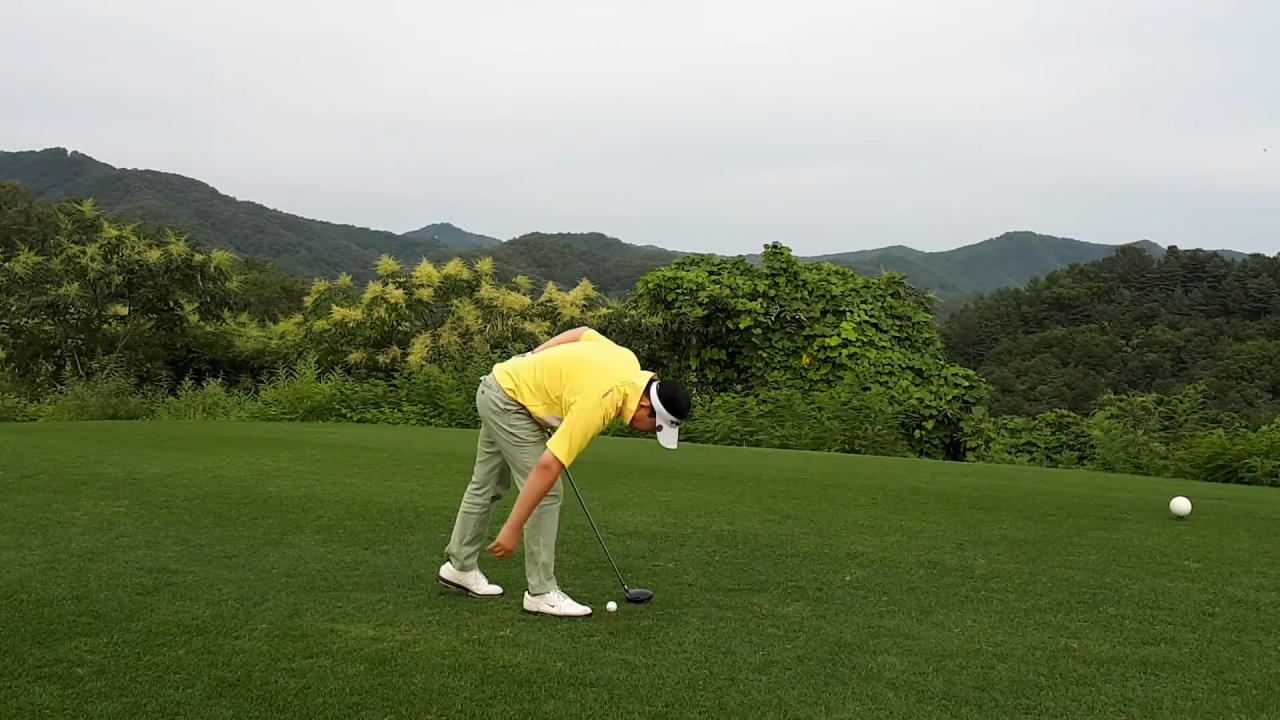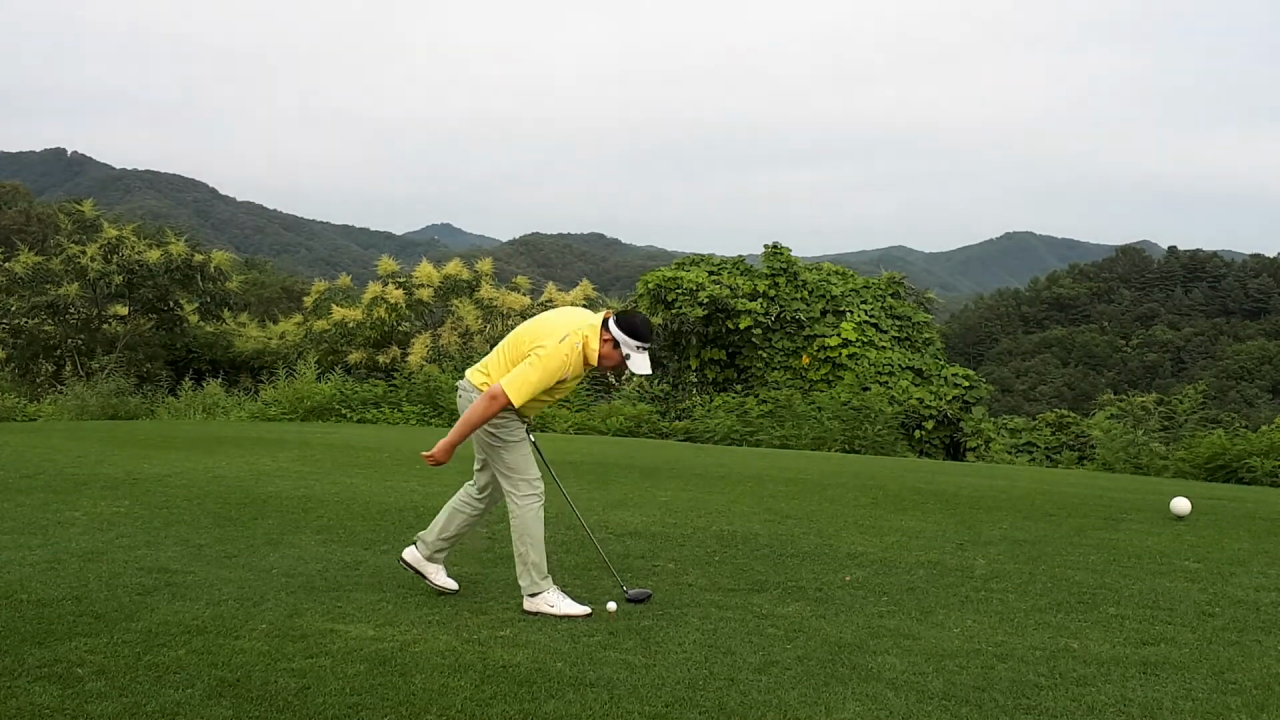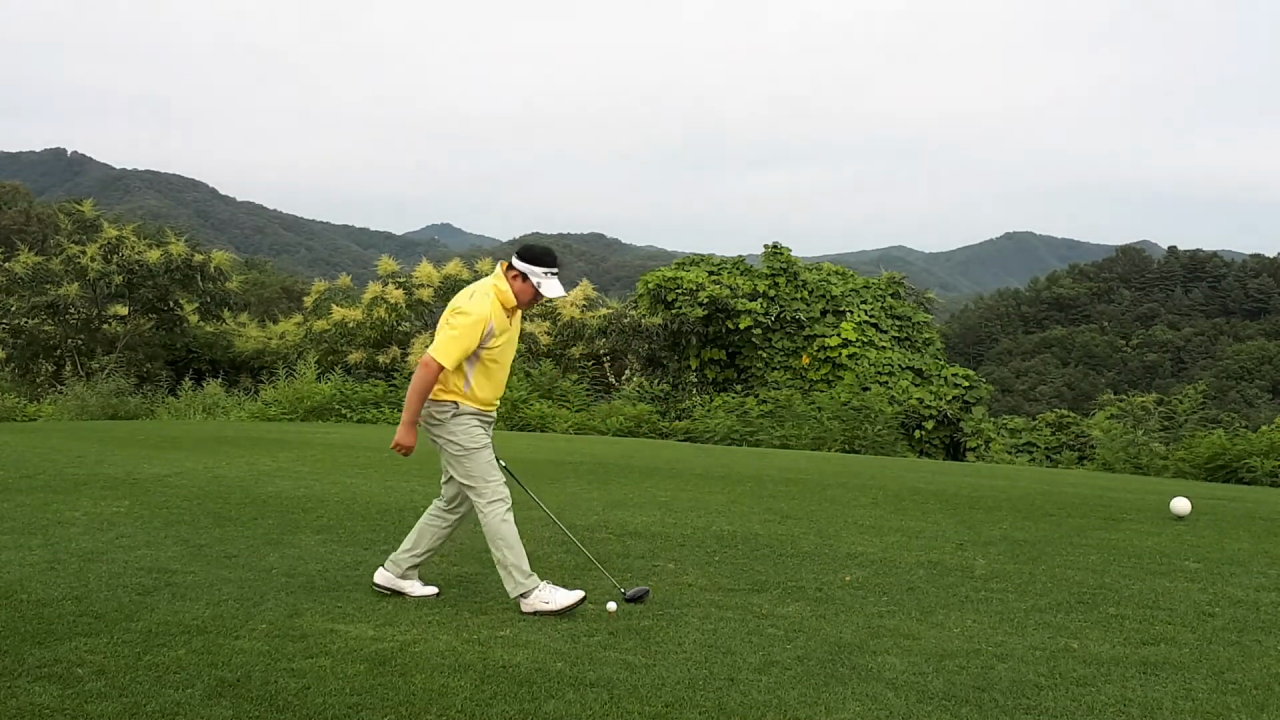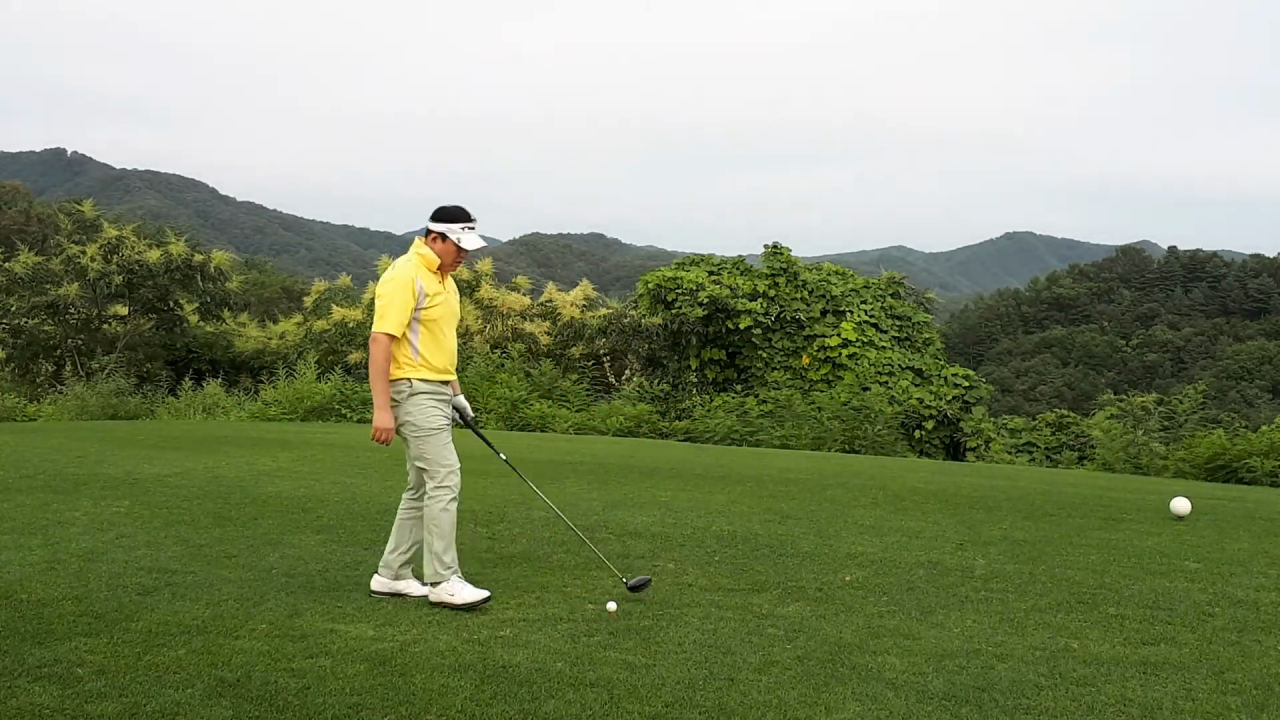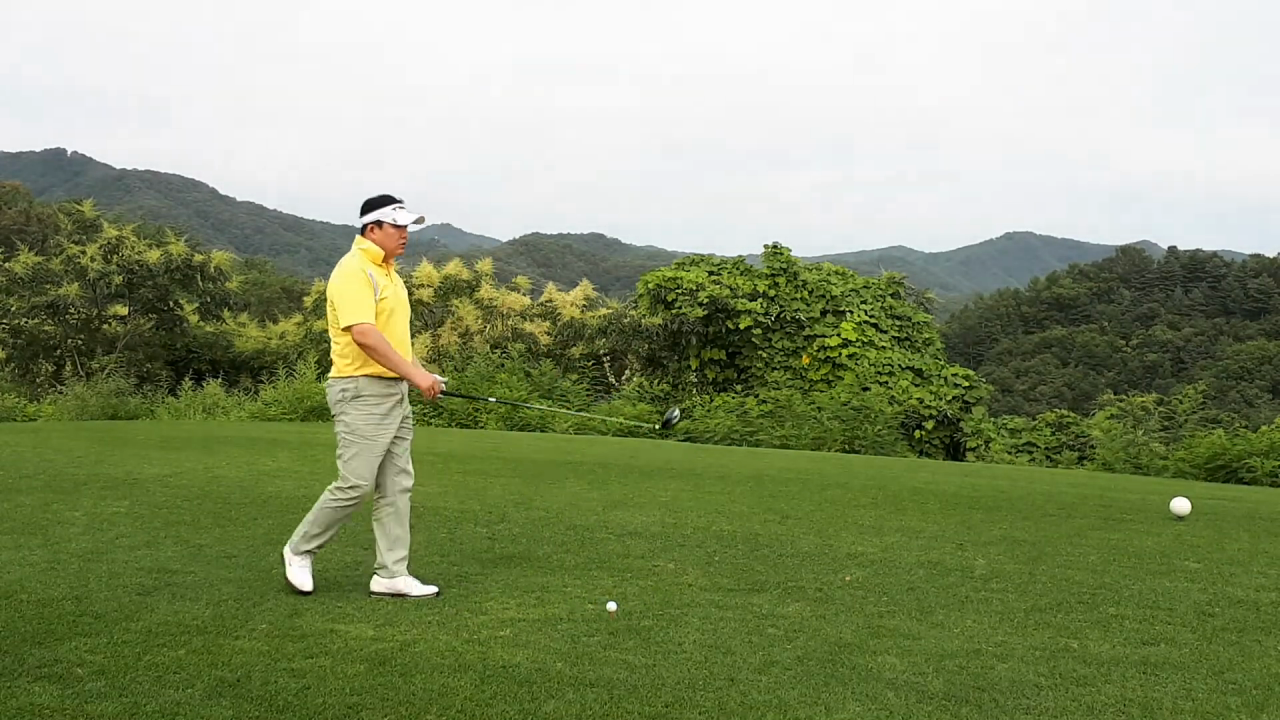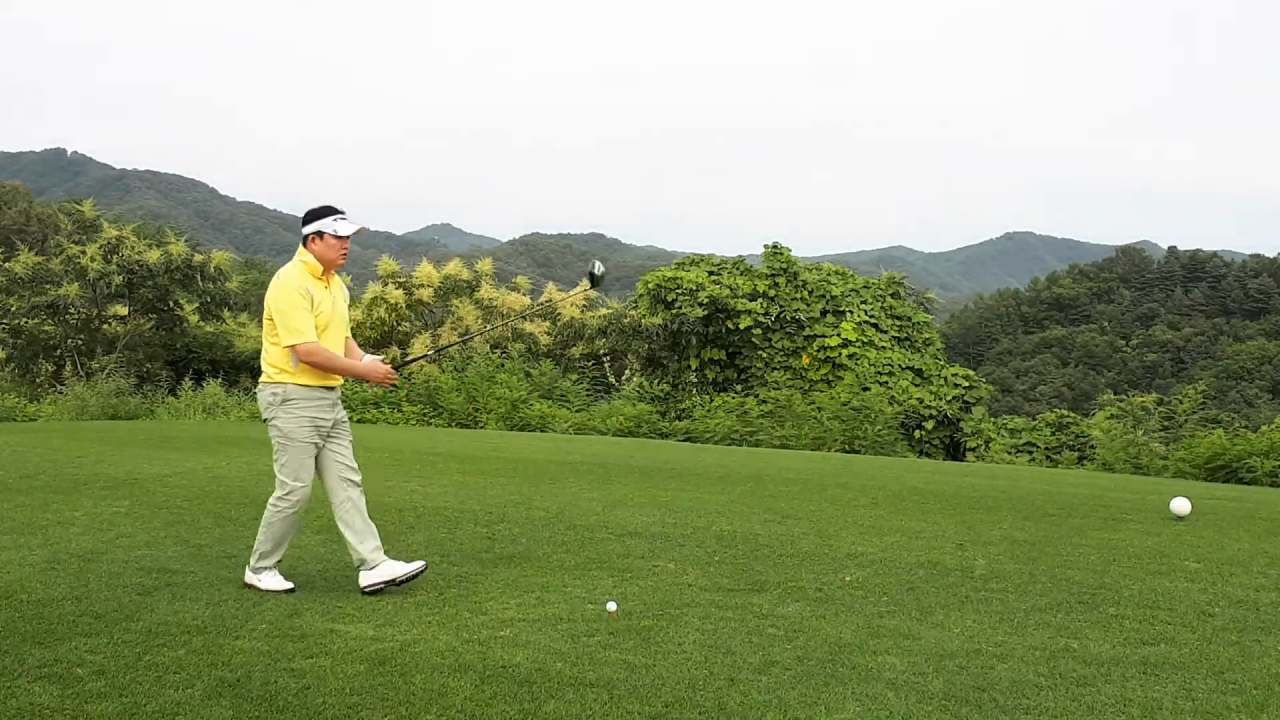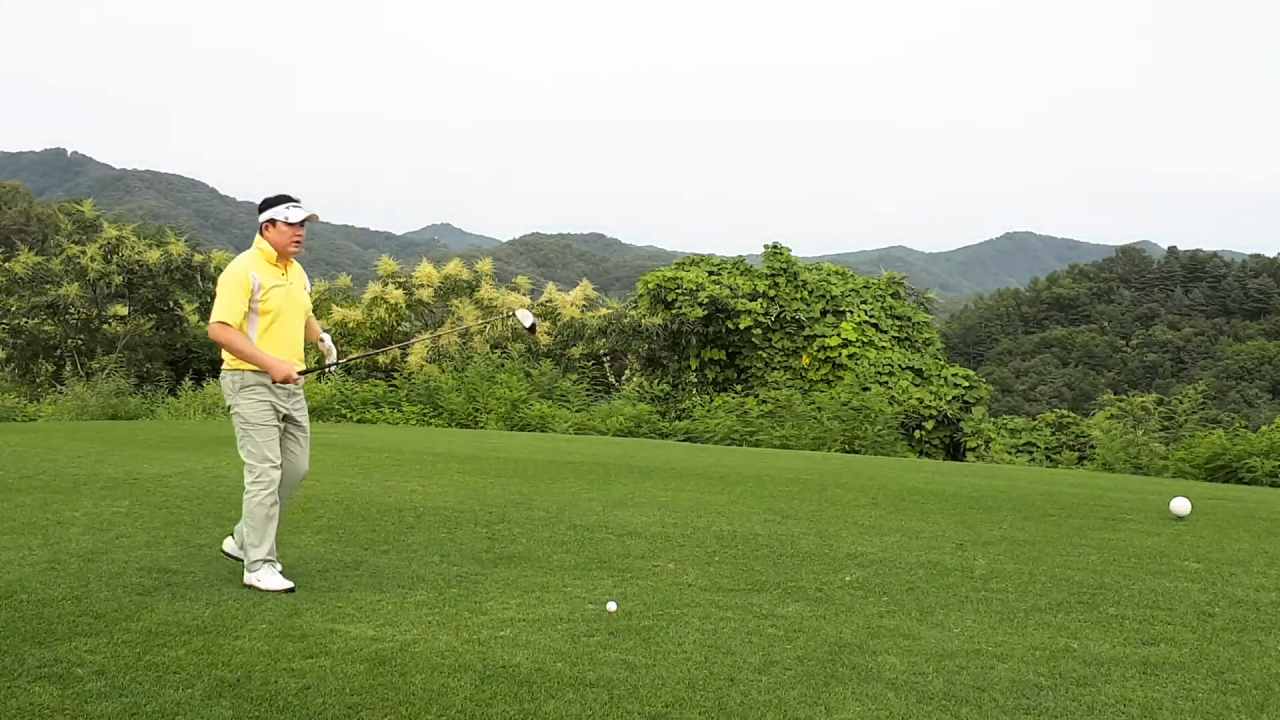
dt=0.3s
person 1, frame 1
left shoulder: (629, 366)
right shoulder: (598, 403)
left elbow: (582, 333)
right elbow: (547, 467)
left wrist: (534, 366)
right wrist: (513, 529)
left hip: (503, 387)
right hip: (507, 401)
left knee: (487, 484)
right knee: (546, 492)
left ankle: (459, 566)
right ankle: (542, 592)
person 1, frame 2
left shoulder: (591, 322)
right shoulder: (561, 353)
left elbow: (536, 330)
right elbow: (494, 399)
right wrist: (448, 445)
left hip: (504, 396)
right hip: (485, 398)
left knee: (485, 488)
right knee: (526, 490)
left ankle: (426, 552)
right ankle: (538, 592)
person 1, frame 3
left shoulder: (507, 305)
right shoulder: (479, 309)
right elbow: (429, 367)
right wrist: (408, 426)
left hip: (472, 413)
right hip: (453, 413)
left knee: (457, 500)
right knee: (493, 498)
left ankle: (397, 572)
right ankle: (532, 591)
person 1, frame 4
left shoulder: (443, 277)
right shoulder: (405, 276)
right elbow: (380, 343)
left wrist: (455, 391)
right wrist: (381, 408)
left hip: (435, 393)
right hip: (412, 394)
left knee: (424, 488)
right knee: (444, 480)
left ankle: (392, 574)
right ankle: (443, 580)
person 1, frame 5
left shoulder: (388, 273)
right shoulder: (352, 271)
right elbow: (364, 335)
left wrist: (417, 373)
right wrist: (415, 375)
left hip: (394, 392)
right hip: (361, 392)
left knee: (398, 485)
right knee: (353, 485)
left ankle: (392, 573)
right ankle: (298, 551)
person 1, frame 6
left shoulder: (335, 284)
right shoulder: (291, 283)
right elbow: (305, 350)
left wrist: (366, 363)
right wrist: (363, 370)
left hip: (327, 398)
right hip: (291, 397)
left knee: (345, 481)
right knee: (294, 489)
left ankle: (373, 565)
right ankle: (261, 567)
person 1, frame 7
left shoulder: (297, 272)
right shoulder: (244, 270)
right elbow: (220, 330)
left wrist: (322, 338)
right wrist: (270, 364)
left hip: (290, 388)
right hip: (252, 384)
left knee: (294, 471)
right knee: (266, 474)
left ankle: (245, 541)
right ankle: (260, 567)
